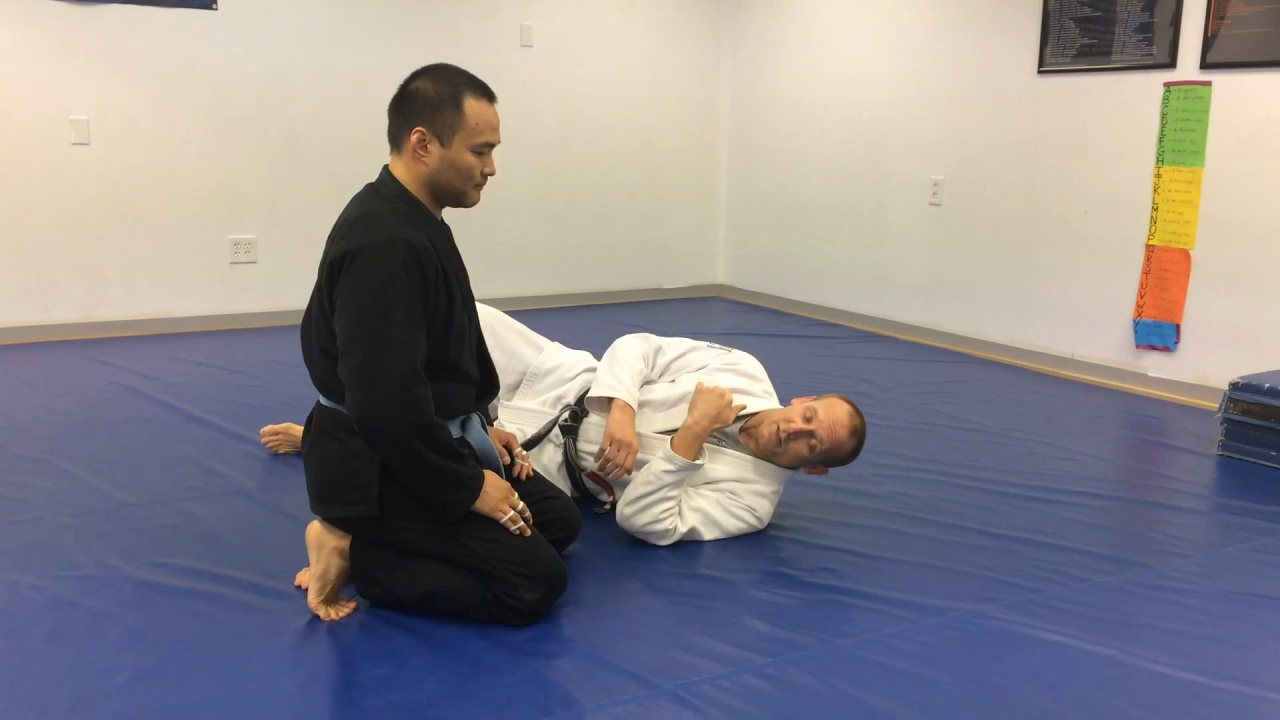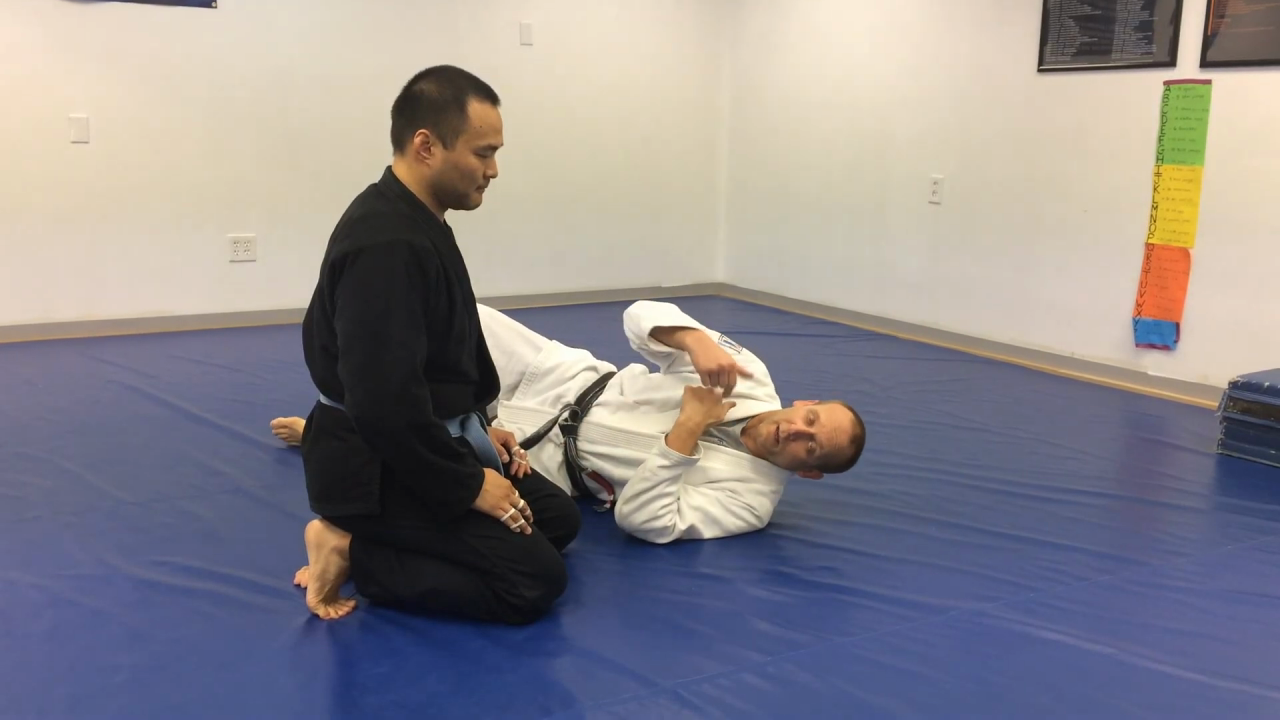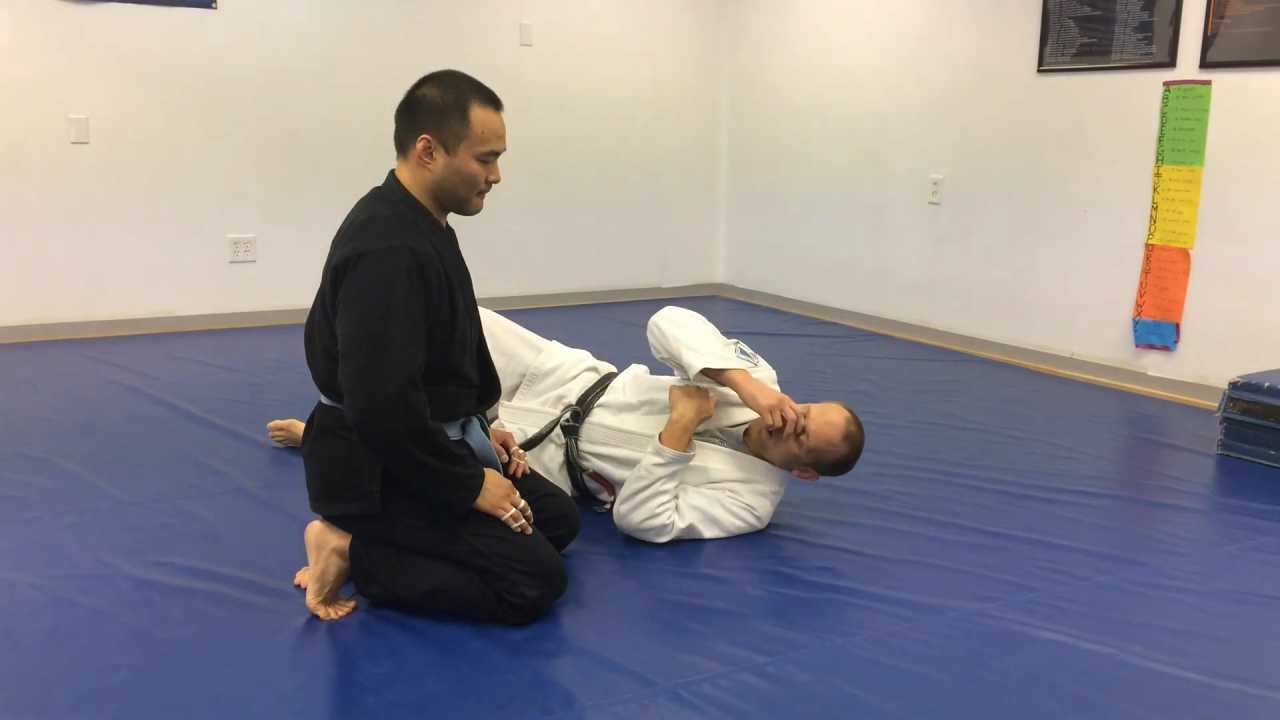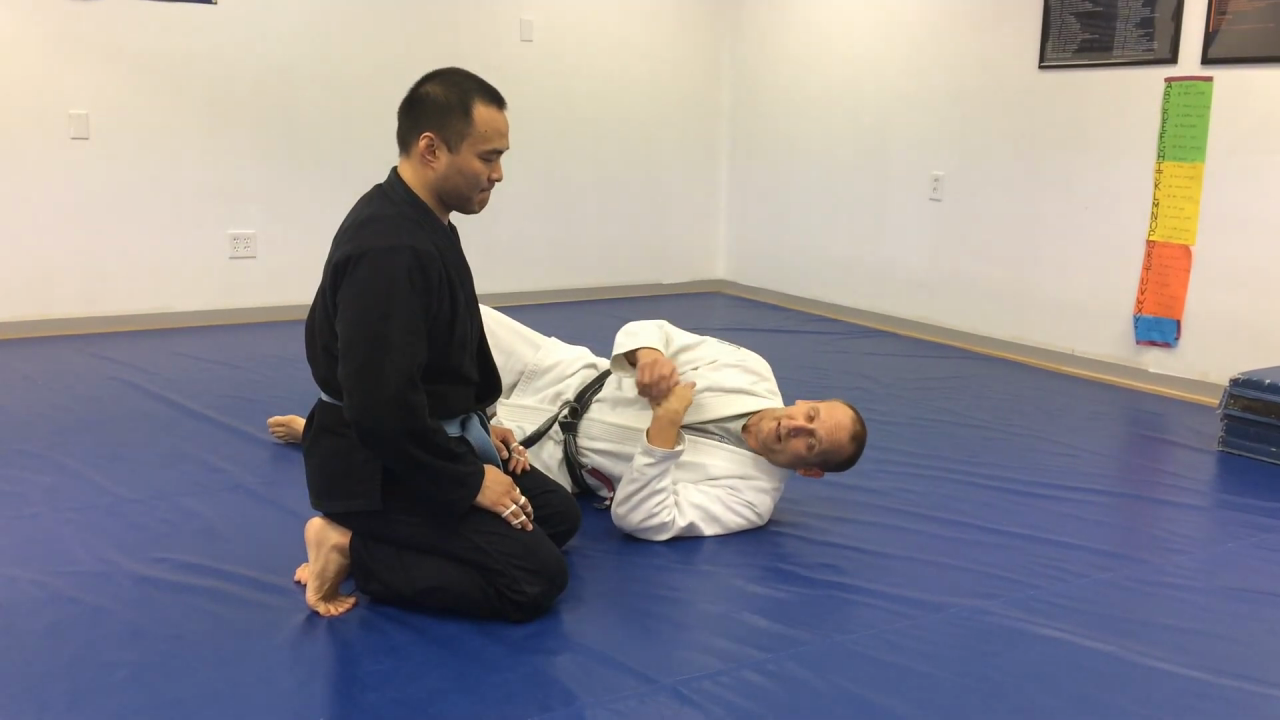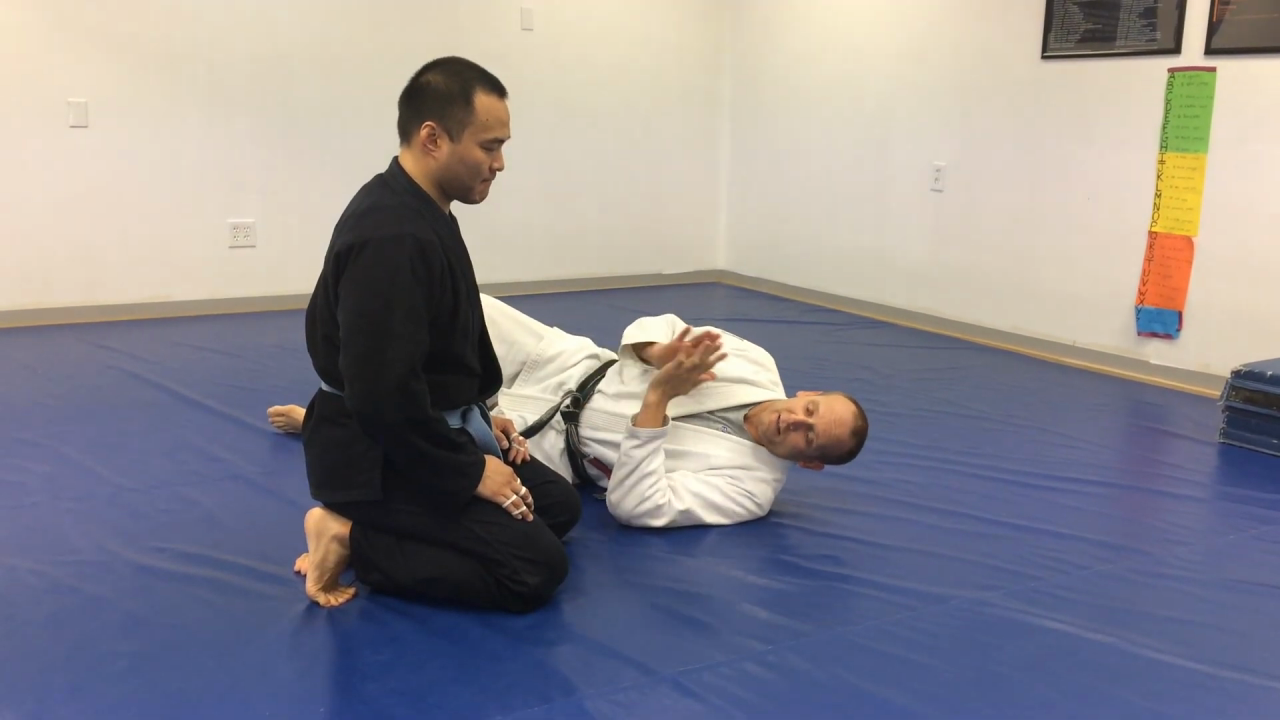
dt=1s
person 1, frame 1
left shoulder: (752, 498)
right shoulder: (746, 372)
left elbow: (642, 518)
right elbow: (638, 349)
left wrist: (695, 433)
right wrist: (621, 412)
left hip: (552, 462)
right hip: (571, 384)
person 1, frame 2
left shoulder: (751, 500)
right shoulder: (749, 376)
left elbow: (642, 519)
right elbow: (641, 315)
left wrist: (690, 430)
right wrist: (698, 340)
left hip: (553, 459)
right hip: (576, 381)
person 1, frame 3
left shoulder: (752, 499)
right shoulder: (759, 378)
left elbow: (640, 518)
right elbow: (667, 324)
left wrist: (683, 426)
right wrist: (743, 382)
left hip: (555, 458)
right hip: (579, 380)
person 1, frame 4
left shoulder: (751, 495)
right shoulder: (752, 372)
left elbow: (640, 517)
right elbow: (650, 332)
left wrist: (666, 422)
right wrist: (650, 356)
left hip: (551, 454)
right hip: (574, 376)
person 1, frame 5
left shoulder: (751, 487)
right shoulder: (753, 364)
left elbow: (634, 504)
right elbow: (653, 328)
left wrist: (659, 396)
right wrist: (663, 352)
left hip: (552, 443)
right hip: (579, 367)
person 2, frame 1
left shoulder: (414, 220)
right shoulder: (383, 245)
right elbow: (385, 403)
left wrist: (478, 429)
right wrist: (467, 486)
left hip: (423, 442)
right hip: (378, 466)
left knee: (557, 522)
right knee: (534, 582)
left ankle: (365, 541)
right ankle: (351, 552)
person 2, frame 2
left shoulder: (416, 221)
right shoulder: (385, 245)
right elbow: (384, 403)
left wrist: (476, 430)
right wrist: (468, 485)
left hip: (422, 442)
right hip: (376, 464)
left knee: (557, 519)
right knee: (533, 580)
left ankle: (375, 539)
right ankle: (351, 552)
person 2, frame 3
left shoulder: (421, 224)
right shoulder: (387, 250)
right elbow: (382, 407)
left wrist: (477, 433)
right wrist: (468, 483)
left hip: (427, 443)
right hip: (378, 464)
left knee: (557, 519)
right knee: (533, 580)
left ankle: (374, 539)
right ankle: (353, 552)
person 2, frame 4
left shoulder: (423, 222)
right shoulder: (388, 249)
right elbow: (381, 407)
left wrist: (477, 428)
right wrist: (467, 481)
left hip: (429, 439)
right hip: (377, 462)
left knee: (557, 516)
right knee: (534, 579)
left ankle: (373, 537)
right ankle: (352, 550)
person 2, frame 5
left shoulder: (422, 212)
right shoulder: (389, 238)
right elbow: (382, 396)
left wrist: (476, 418)
right wrist: (468, 472)
left hip: (427, 429)
right hip: (378, 453)
left knee: (557, 507)
right knee: (535, 569)
left ankle: (369, 527)
right ankle: (352, 540)
